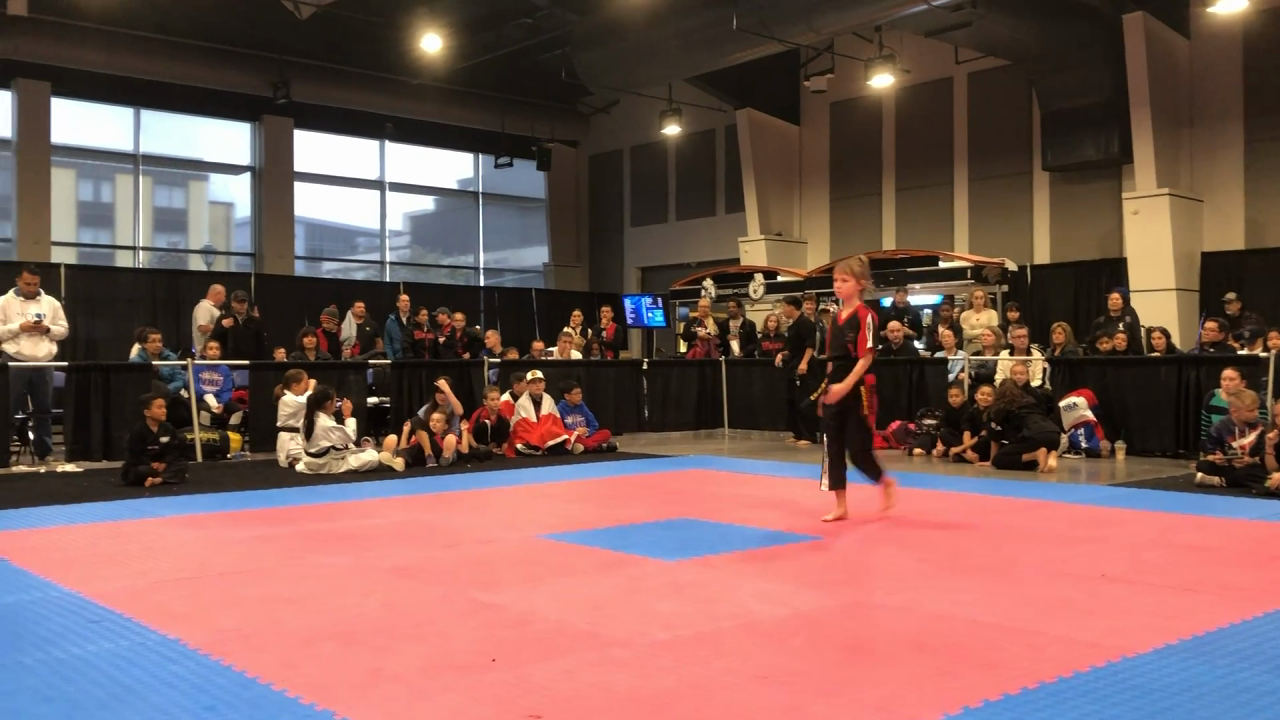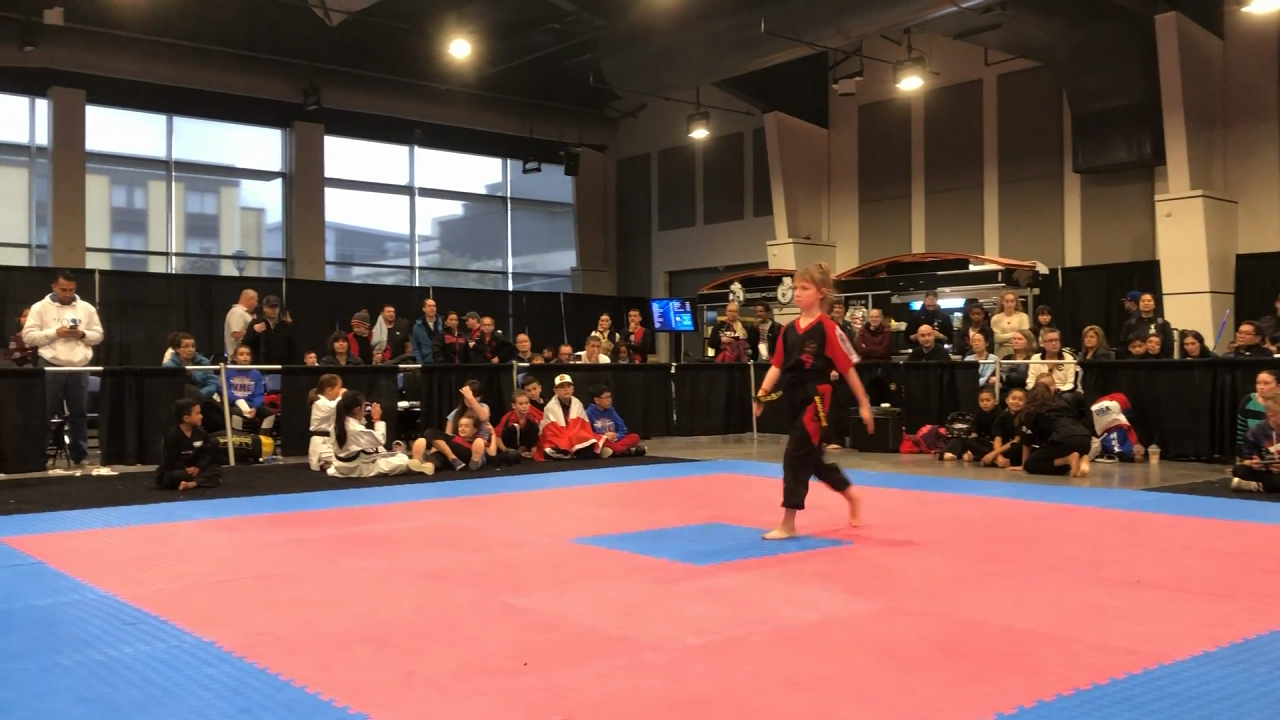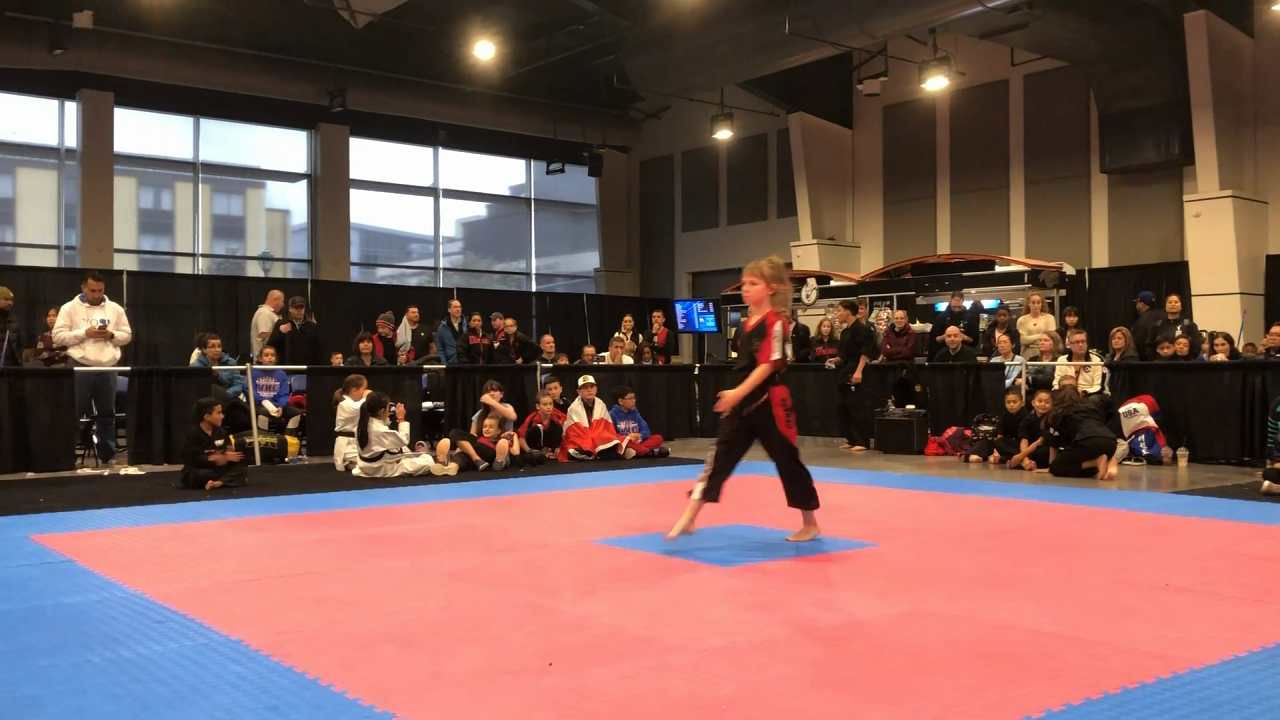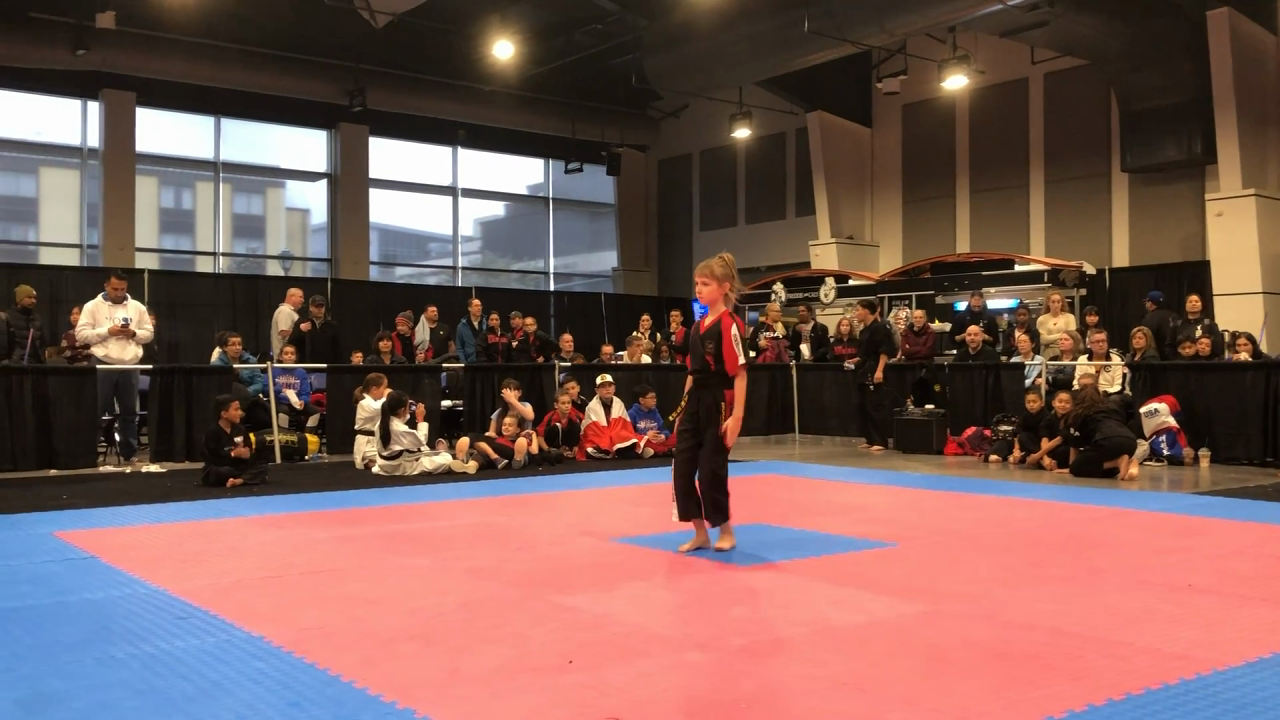
dt=0.4s
person 1, frame 1
left shoulder: (865, 315)
right shoulder: (836, 319)
left elbow: (866, 356)
left wrist: (846, 385)
right wrist: (828, 388)
left hip: (859, 388)
right hip: (837, 388)
left knee: (858, 448)
right knee: (833, 445)
left ankle: (886, 483)
right ankle: (840, 505)
person 1, frame 2
left shoulder: (828, 328)
right shoulder: (790, 329)
left elbow: (847, 367)
right elbow: (777, 365)
left wrist: (864, 403)
right wrist: (763, 393)
left hip: (814, 397)
right hip: (793, 396)
left knee: (796, 457)
right knee: (811, 458)
left ankle: (787, 523)
right ankle: (852, 498)
person 1, frame 3
left shoulder: (775, 322)
right shoulder: (745, 325)
left elbow: (768, 365)
left wrist: (738, 392)
right wrist: (734, 397)
left hip: (768, 399)
right hip: (743, 399)
left knee: (787, 460)
right knee: (721, 456)
left ankle: (810, 523)
right ankle: (688, 520)
person 1, frame 4
left shoulder: (730, 325)
right shoulder: (698, 326)
left elbow: (739, 372)
left wrist: (737, 415)
right wrist: (683, 408)
left hip: (719, 401)
right hip: (695, 400)
left knee: (711, 469)
right knee: (682, 467)
left ankle: (725, 529)
right ankle: (699, 534)
person 2, frame 1
left shoulder: (51, 303)
left elbow: (64, 330)
left wrist: (47, 329)
right wrist: (19, 327)
left hip: (43, 364)
left knee: (43, 410)
left ankle: (44, 452)
person 2, frame 2
left shoulder: (86, 308)
right shoulder: (40, 308)
left elbow: (98, 335)
right elbow: (28, 336)
left wrist: (83, 334)
right wrist: (55, 333)
left hip: (78, 368)
right hip: (51, 367)
left knee: (78, 414)
right knee: (46, 414)
left ankle: (80, 456)
person 2, frame 3
left shoulder: (115, 309)
right shoulder: (69, 308)
left elbow: (127, 335)
right elbow: (58, 336)
left wrist: (111, 335)
right wrist: (84, 333)
left hip: (107, 368)
right hip: (79, 366)
left knee: (107, 413)
right knee: (74, 413)
left ankle: (108, 455)
person 2, frame 4
left shoulder: (137, 307)
right shoulder: (92, 306)
left elbow: (149, 333)
right elbow: (81, 334)
left wrist: (134, 333)
right wrist: (107, 331)
left hip: (129, 366)
right hip: (103, 365)
left knee: (129, 411)
right knee: (98, 411)
left ankle: (129, 452)
